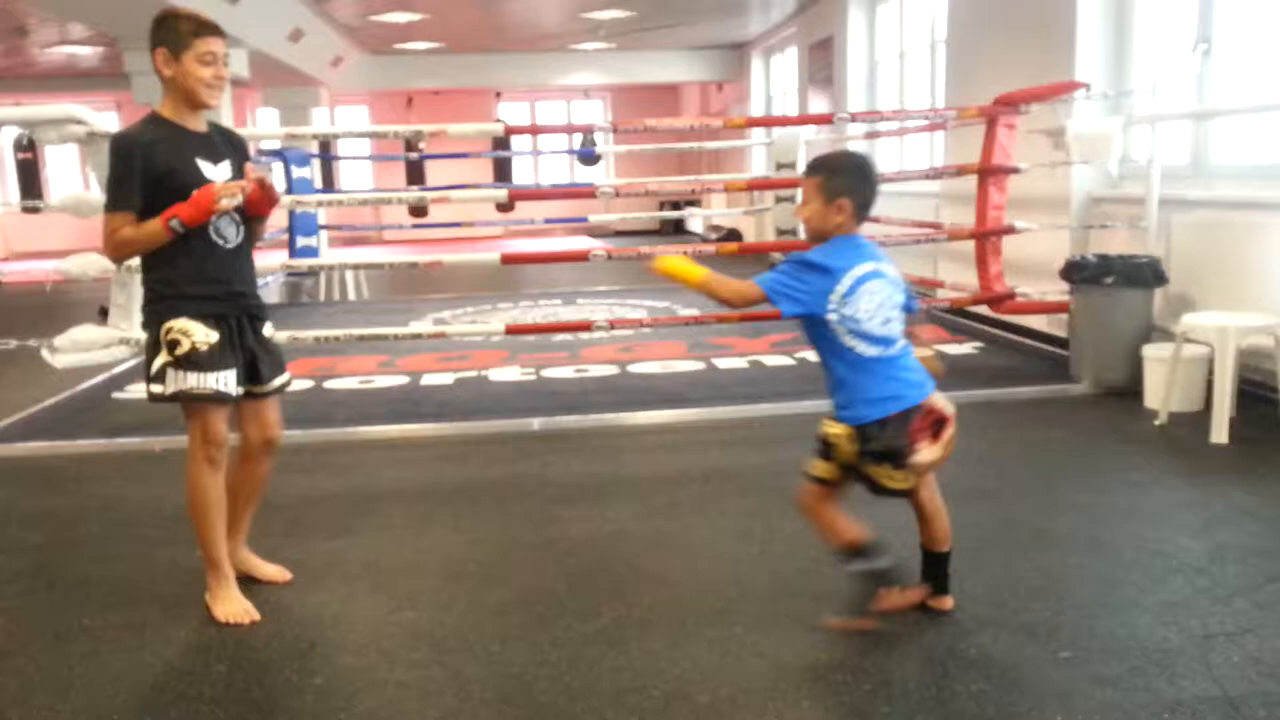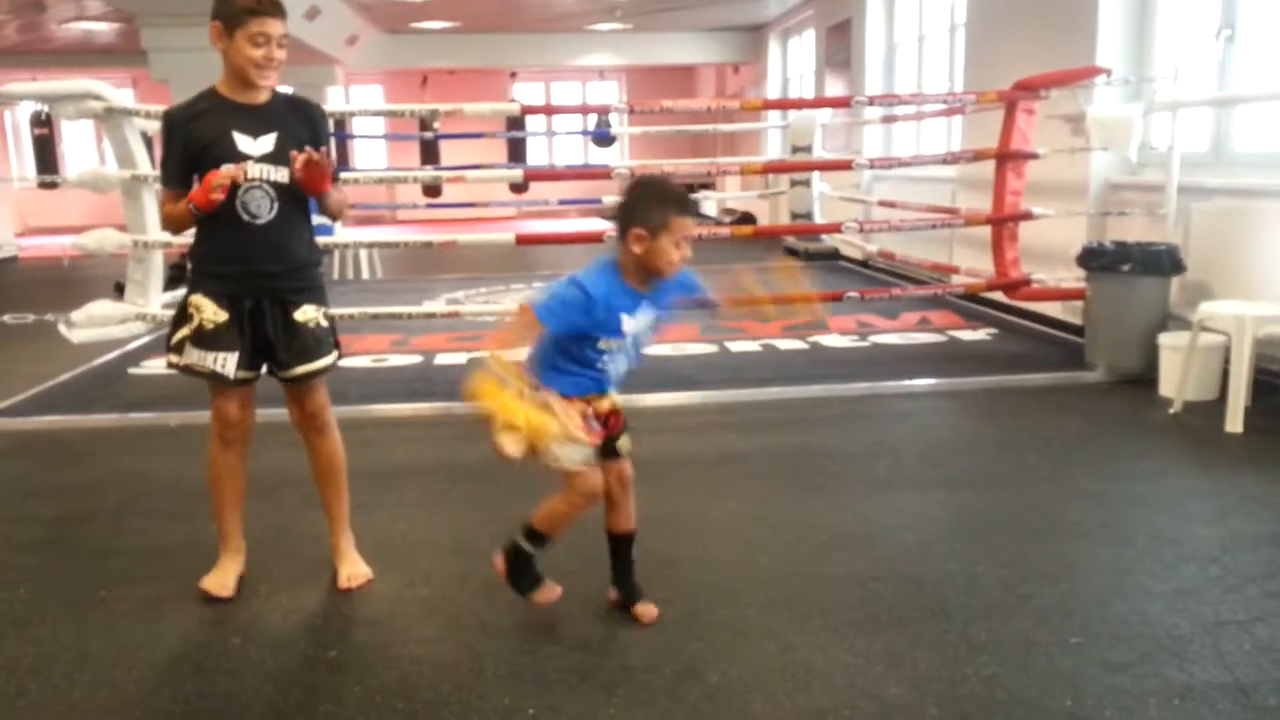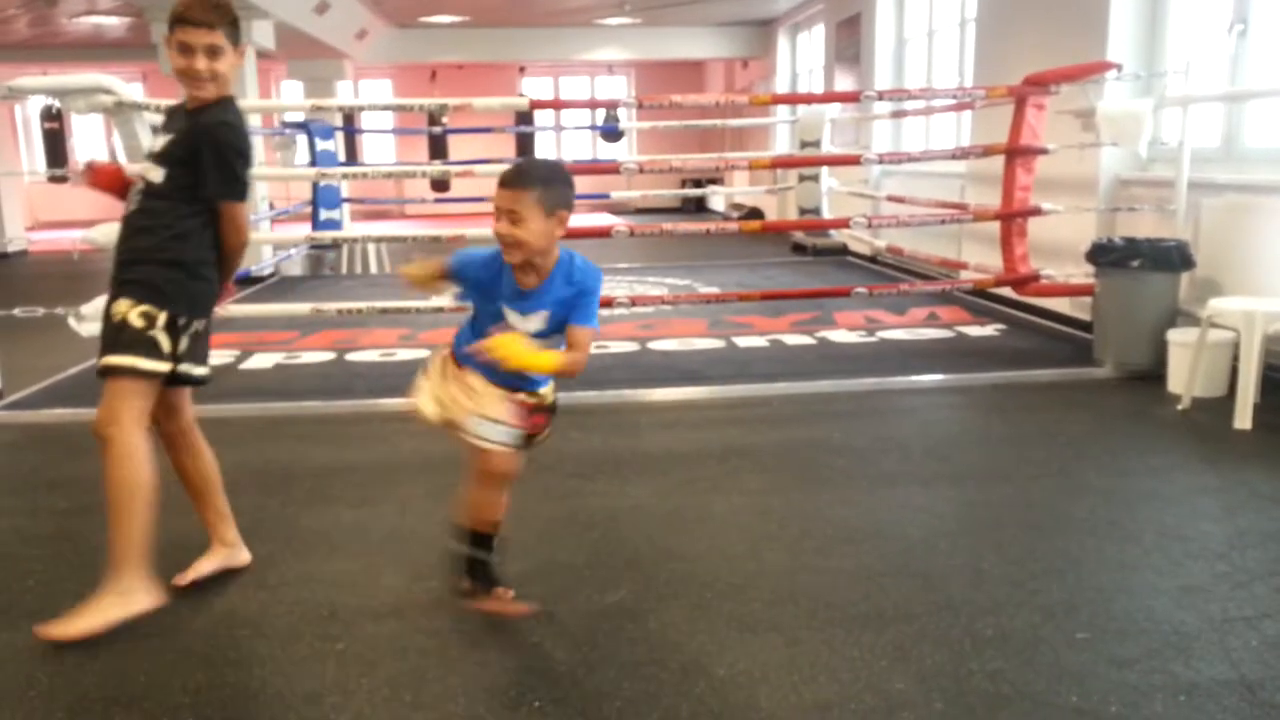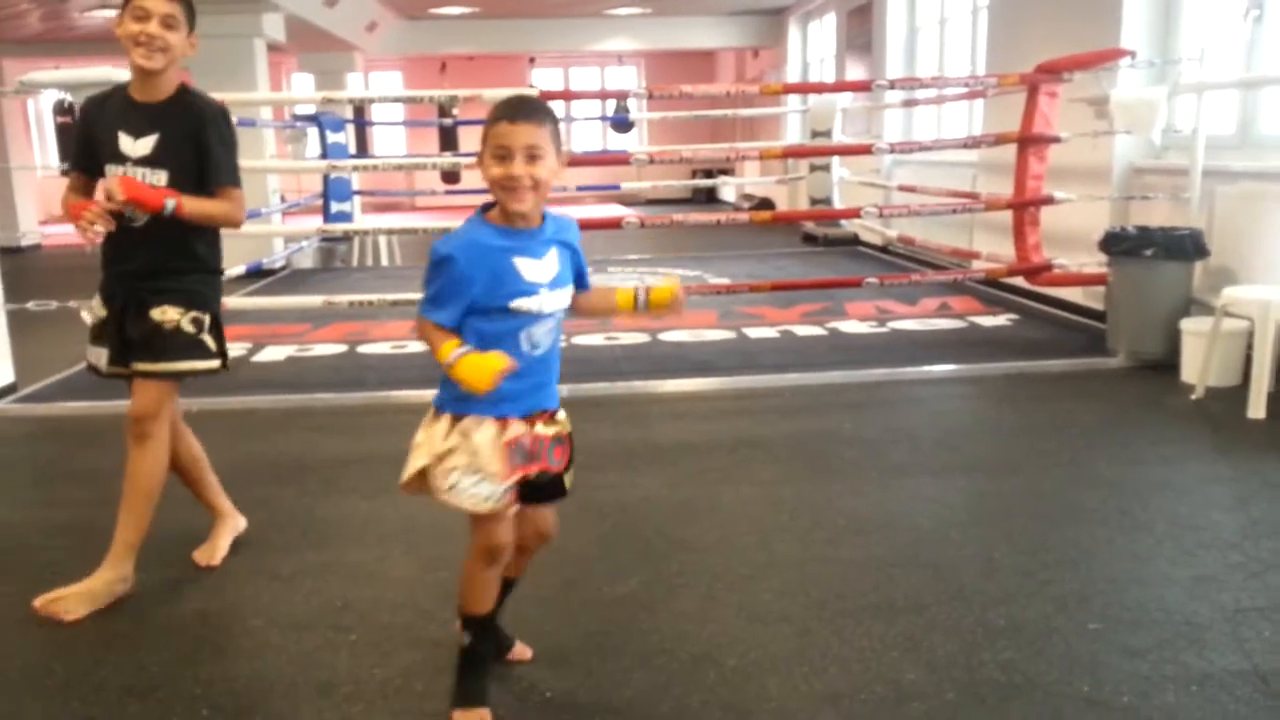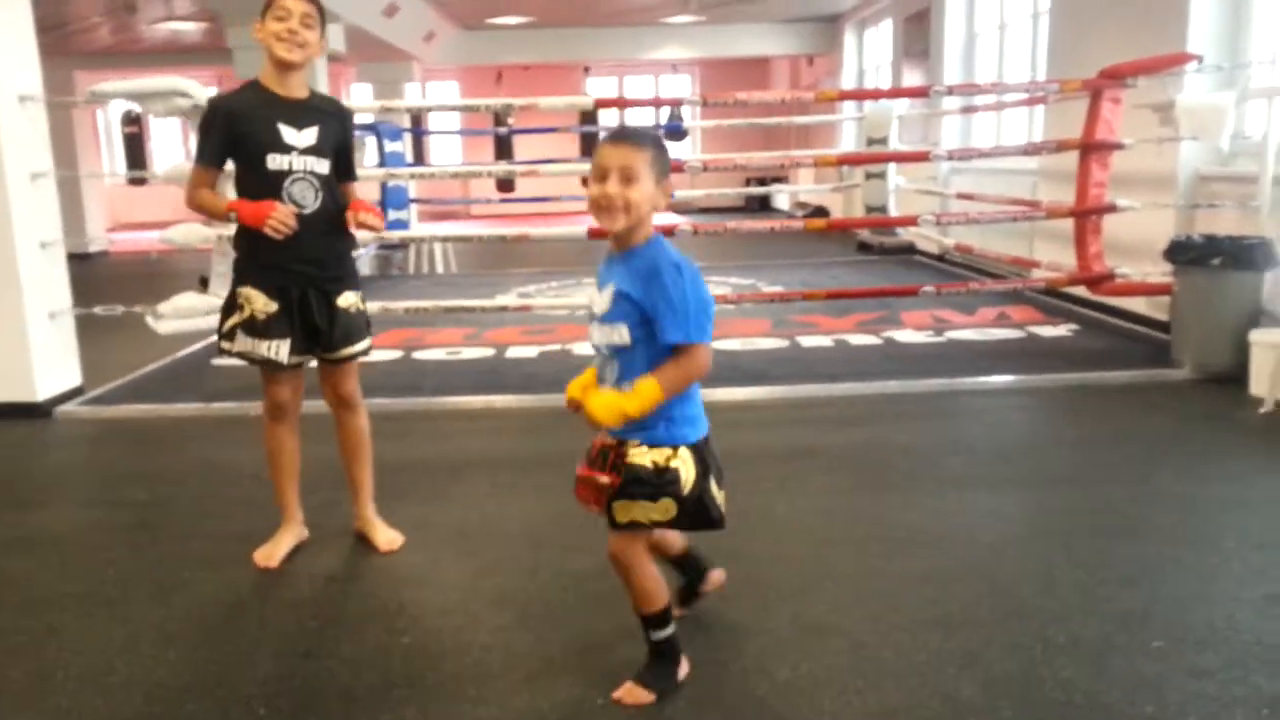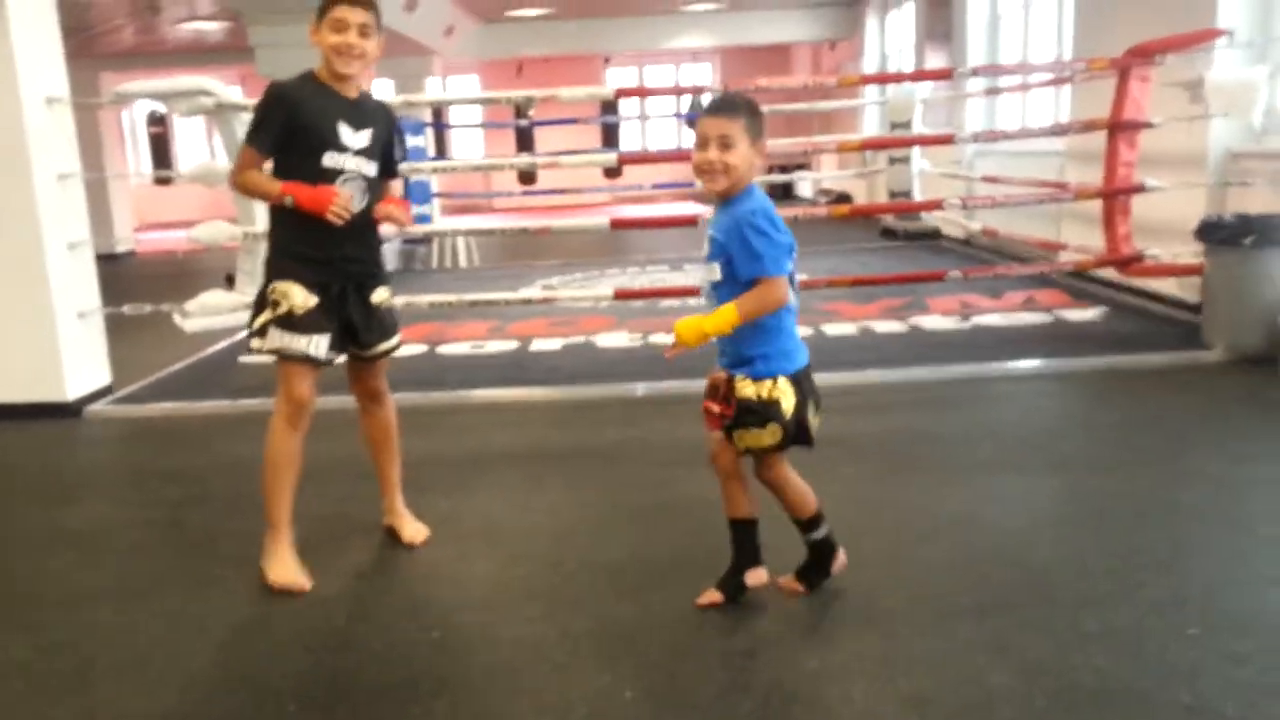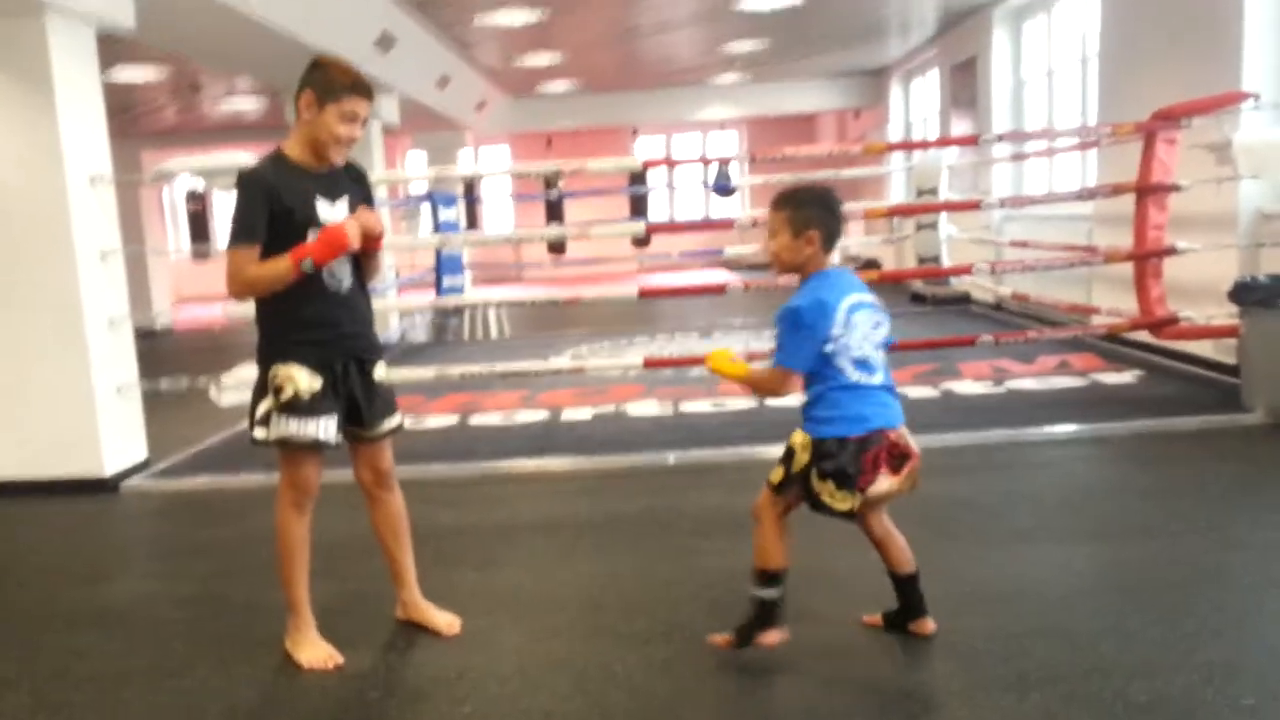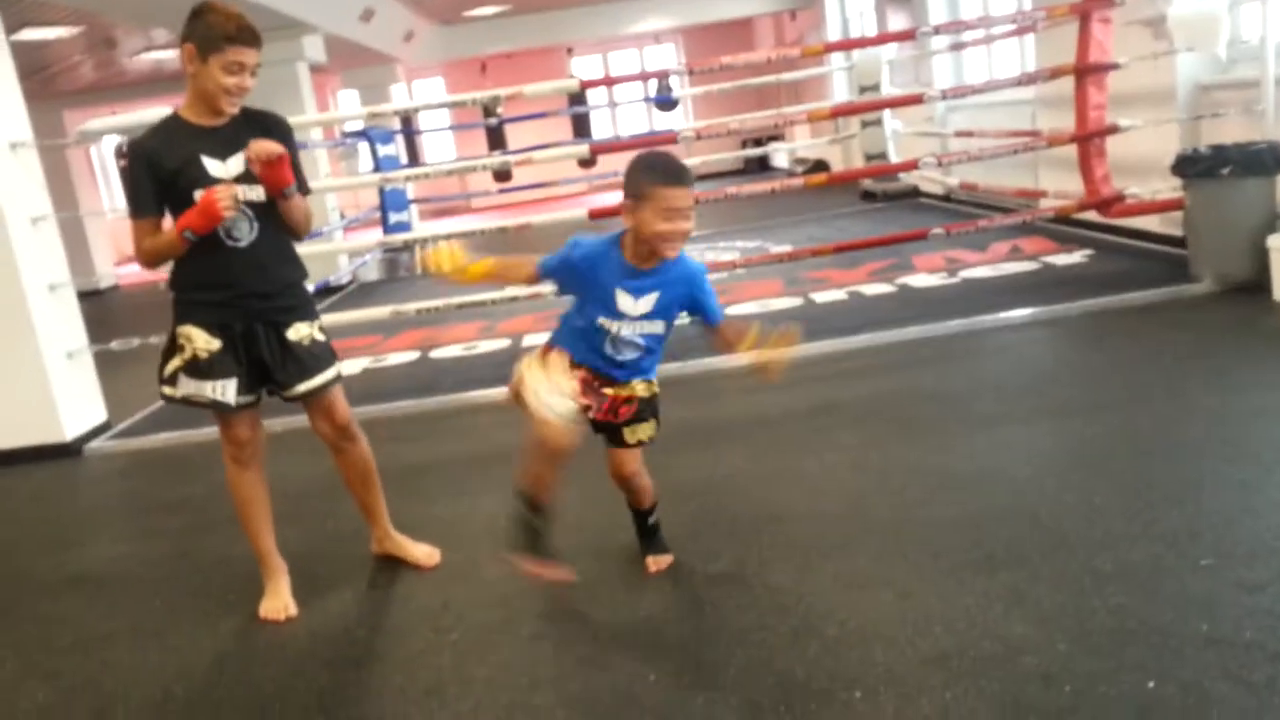
dt=0.7s
person 1, frame 1
left shoulder: (231, 143)
right shoulder: (137, 143)
right elbow: (117, 244)
left wrist: (260, 209)
right wrist: (189, 211)
left hip: (244, 306)
right hip: (184, 312)
left knee: (264, 434)
right knee: (210, 439)
left ankle: (234, 542)
right ankle: (218, 579)
person 1, frame 2
left shoulder: (305, 116)
right shoulder: (187, 120)
left elbow: (336, 208)
right elbow: (170, 216)
left wrist: (320, 185)
right wrist: (202, 199)
left hip: (296, 286)
right hip: (222, 291)
left knee: (314, 413)
right knee: (230, 420)
left ankle: (343, 542)
right ankle: (230, 550)
person 1, frame 3
left shoulder: (221, 128)
right shoulder: (184, 116)
left elbow: (233, 227)
left wrist: (210, 291)
right wrist: (121, 185)
left hip: (166, 288)
right hip: (143, 286)
left knee: (118, 419)
right knee: (172, 418)
left ankle: (130, 582)
right ankle: (226, 541)
person 1, frame 4
left shoulder: (204, 116)
right shoulder: (98, 111)
left elbow: (233, 210)
right elbow: (75, 193)
left wrist: (160, 199)
right wrist: (84, 212)
left hip: (180, 283)
right hip: (121, 283)
left knee: (147, 416)
right knee: (159, 415)
left ankle: (116, 569)
right ankle: (225, 515)
person 1, frame 5
left shoulder: (336, 116)
right shoulder: (232, 108)
right elbow: (197, 195)
left wrist: (362, 211)
right wrist: (249, 211)
left hip: (332, 274)
right hip: (266, 278)
left knee: (346, 395)
right knee: (280, 402)
left ankle: (367, 512)
right ankle: (291, 522)
person 1, frame 6
left shoulder: (381, 116)
right shoulder: (288, 97)
right elbow: (243, 174)
left wrist: (395, 208)
right wrist: (304, 196)
left hip: (363, 270)
right hip: (300, 271)
left knee: (374, 389)
right knee: (295, 400)
left ankle: (394, 505)
right ankle: (277, 541)
person 1, frame 7
left shoulder: (353, 179)
right shoulder: (263, 182)
right elbow: (239, 283)
left wrist: (371, 241)
right wrist: (312, 252)
left hip: (358, 348)
right hip: (297, 357)
left knee: (380, 474)
right knee: (300, 485)
left ankle: (409, 597)
right ankle: (300, 625)
person 1, frame 8
left shoulder: (269, 129)
right shoulder: (152, 149)
left elbow: (301, 226)
right elbow: (147, 252)
left wrist: (279, 180)
right wrist: (194, 222)
left hip: (285, 307)
right hip: (213, 320)
left knee: (338, 424)
right knee: (241, 442)
left ankle: (385, 533)
right ankle: (273, 571)
person 2, frame 1
left shoulder: (814, 266)
right shoulder: (881, 263)
left elbow: (741, 294)
left wrist: (684, 270)
left hip: (870, 416)
right hip: (919, 399)
left knee: (815, 498)
right knee: (920, 486)
left ankle: (883, 581)
right ankle: (936, 588)
person 2, frame 2
left shoulder: (669, 279)
right shoulder: (587, 291)
left elbow: (708, 294)
right elbow: (524, 321)
left hip: (597, 397)
right hip: (556, 393)
left knee: (620, 482)
right knee: (586, 486)
left ankle: (625, 584)
right ankle: (516, 560)
person 2, frame 3
left shoulder: (581, 276)
right shoulder: (484, 263)
left elbow: (577, 357)
right elbow: (446, 270)
left wrist: (530, 358)
right wrist: (425, 272)
left hip: (528, 387)
right hip: (473, 375)
left knee: (497, 474)
right knee: (498, 467)
left ankle: (477, 577)
right ankle: (477, 569)
person 2, frame 4
left shoulder: (562, 232)
right shoulder: (461, 250)
right elbow: (430, 324)
left wrist: (642, 299)
right wrist: (461, 360)
left hip: (538, 413)
right hip: (478, 418)
left knee: (538, 528)
right knee: (493, 540)
left ankle: (483, 627)
right ankle: (472, 668)
person 2, frame 5
left shoulder: (665, 269)
right shoulder: (611, 264)
left elbow: (696, 359)
left wrist: (626, 404)
right wrist: (588, 384)
left hip: (664, 436)
right hip: (626, 433)
left knee: (625, 547)
right knee: (637, 528)
left ankle: (667, 659)
right ankle: (698, 573)
person 2, frame 6
left shoulder: (752, 218)
right shoulder: (726, 213)
left elbow: (774, 293)
left wrist: (706, 325)
right wrist: (716, 336)
left hip: (767, 369)
right hip: (739, 366)
left knee: (772, 468)
right knee: (723, 458)
left ankle: (824, 552)
right ankle: (745, 566)
person 2, frame 7
left shoulder: (804, 307)
right shoulder: (858, 287)
left elbow: (778, 382)
left wrist: (729, 368)
left hip: (835, 434)
right hip: (884, 421)
left knee: (769, 509)
right knee: (873, 518)
left ankle: (764, 621)
right ankle: (914, 613)
person 2, frame 8
left shoulder: (687, 276)
right shoulder: (588, 253)
left elbow: (724, 333)
right elbow: (527, 271)
left wrist: (762, 343)
right wrist: (468, 267)
left hip: (629, 381)
right hip: (572, 361)
left knee: (628, 470)
right knee: (555, 440)
left ankle: (649, 535)
right ankle: (532, 528)
